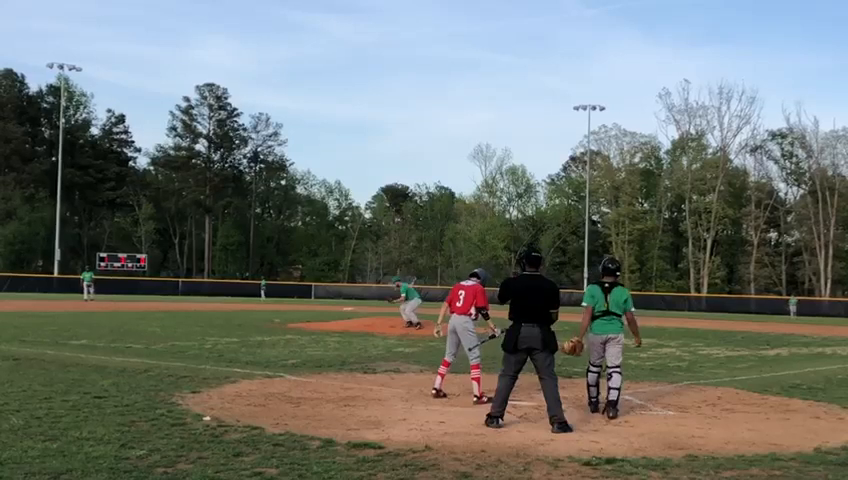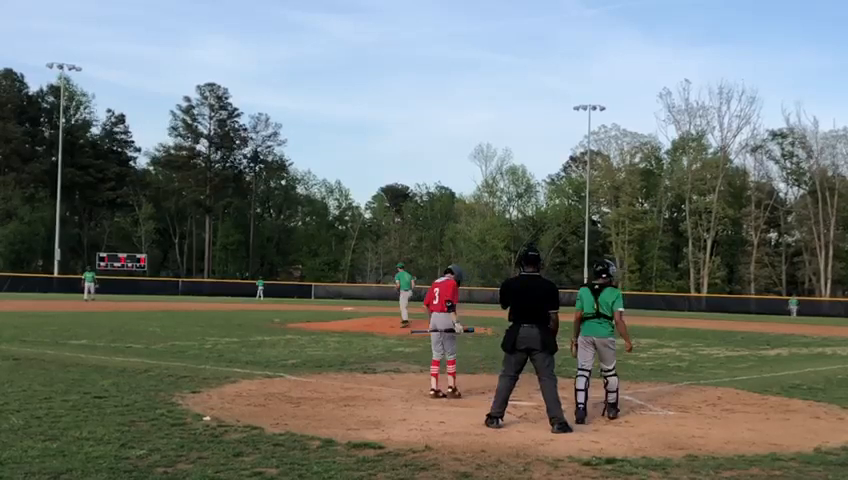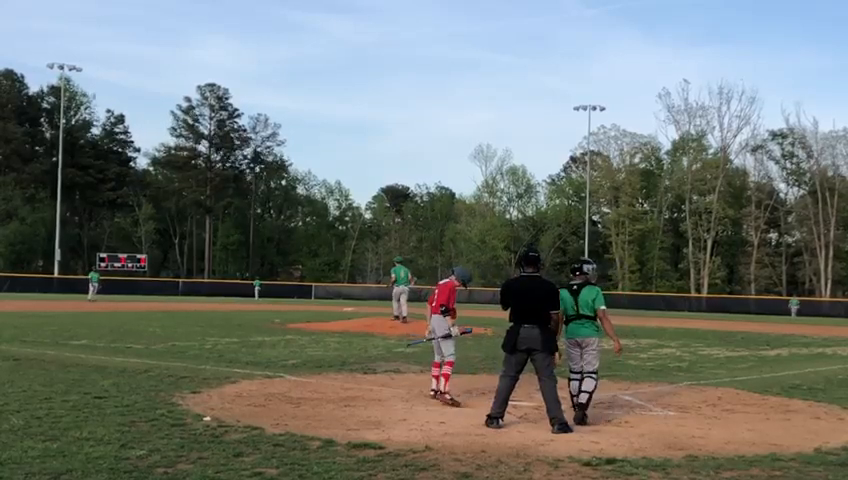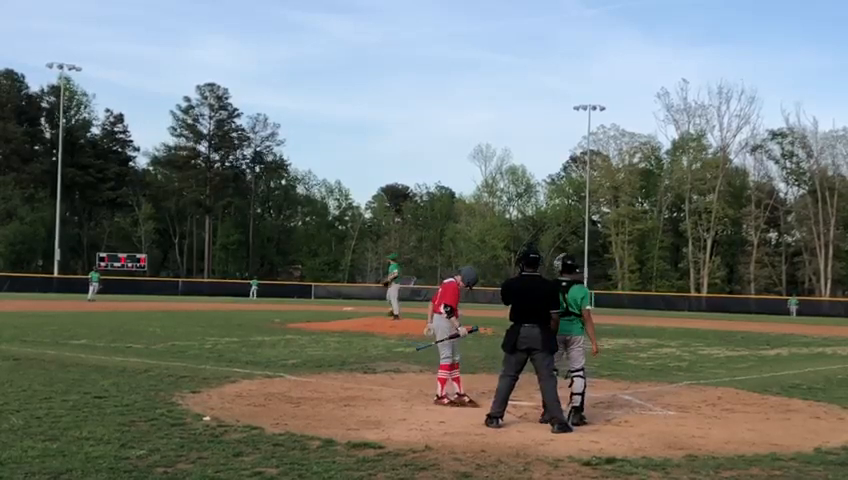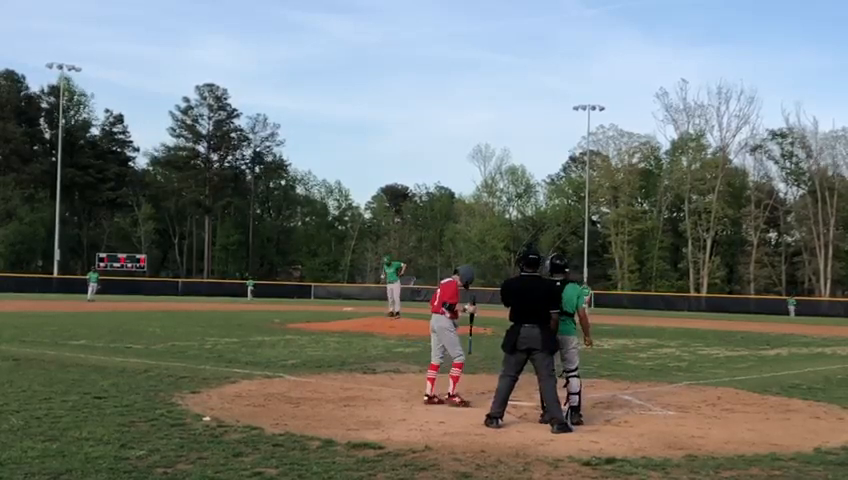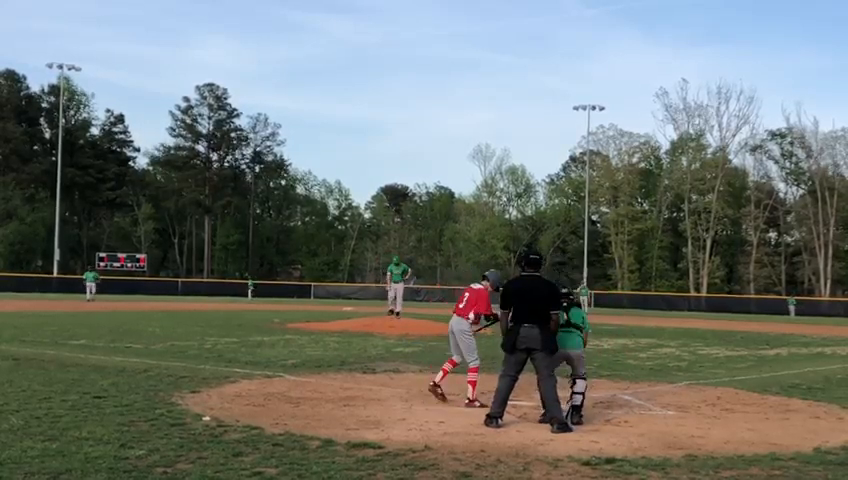
dt=0.7s
person 1, frame 1
left shoulder: (511, 283)
right shoulder: (550, 286)
left elbow: (501, 300)
right elbow: (554, 316)
left hip: (518, 333)
right hip: (541, 335)
left knee: (507, 375)
right knee: (548, 378)
left ankle: (495, 417)
right ankle: (558, 421)
person 1, frame 2
left shoulder: (510, 284)
right shoulder: (549, 286)
left elbow: (503, 305)
right elbow: (554, 318)
right wrist: (551, 338)
left hip: (517, 334)
right hip: (540, 335)
left knee: (507, 376)
right knee: (547, 379)
left ankle: (495, 417)
right ankle: (557, 422)
person 1, frame 3
left shoulder: (510, 284)
right shoulder: (549, 287)
left elbow: (504, 307)
right elbow: (555, 318)
right wrist: (552, 340)
left hip: (518, 334)
right hip: (541, 335)
left knee: (508, 376)
right knee: (547, 379)
left ankle: (495, 417)
right ankle: (558, 422)
person 1, frame 4
left shoulder: (510, 284)
right shoulder: (549, 286)
right elbow: (555, 317)
right wrist: (551, 338)
left hip: (518, 334)
right hip: (541, 335)
left knee: (508, 376)
right knee: (547, 378)
left ankle: (495, 417)
right ankle: (557, 421)
person 1, frame 5
left shoulder: (510, 284)
right shoulder: (549, 286)
right elbow: (554, 317)
right wrist: (550, 337)
left hip: (518, 334)
right hip: (541, 335)
left knee: (507, 376)
right knee: (547, 379)
left ankle: (494, 417)
right ankle: (557, 422)
person 1, frame 6
left shoulder: (511, 285)
right shoulder: (550, 287)
left elbow: (504, 315)
right elbow: (554, 318)
left wrist: (506, 336)
right wrist: (550, 338)
left hip: (517, 334)
right hip: (541, 335)
left knee: (507, 376)
right knee: (547, 379)
left ankle: (494, 417)
right ankle: (557, 421)
person 2, frame 1
left shoulder: (592, 288)
right shoulder: (623, 291)
left elbow: (587, 314)
right elbow: (630, 318)
left wrist: (580, 337)
right wrist: (637, 336)
left hip: (596, 332)
right hip: (615, 333)
left knee: (594, 366)
right knee: (614, 368)
left ankle: (593, 403)
right ankle: (612, 406)
person 2, frame 2
left shoulder: (583, 291)
right shoulder: (614, 292)
left elbow: (577, 317)
right elbow: (618, 320)
left wrist: (575, 337)
right wrist: (627, 340)
left hip: (586, 334)
right hip: (605, 335)
left knee: (583, 371)
right knee: (609, 371)
left ankle: (581, 409)
right ankle: (612, 408)
person 2, frame 3
left shoulder: (563, 292)
right shoulder: (594, 290)
right elbow: (603, 317)
right wrist: (615, 339)
left hip: (571, 335)
right hip: (589, 335)
left knee: (575, 373)
right knee: (590, 373)
left ankle: (579, 411)
right ankle: (580, 409)
person 2, frame 4
right shoulder: (581, 289)
right elbow: (587, 317)
right wrist: (593, 341)
left hip: (555, 333)
right hip: (575, 334)
right knee: (577, 372)
right ankle: (576, 413)
person 2, frame 5
right shoulder: (575, 288)
right elbow: (582, 316)
right wrist: (587, 334)
right hip: (568, 333)
right knee: (572, 373)
left ankle: (547, 412)
right ankle: (575, 413)
person 2, frame 6
right shoulder: (579, 310)
right elbow: (585, 337)
right wrist: (579, 350)
left hip: (555, 345)
right hip: (575, 347)
right knee: (580, 378)
right ankle: (576, 413)
person 3, frame 1
left shoulder: (457, 286)
right shoulder: (479, 288)
left elbow: (445, 304)
right elbow: (482, 310)
left wrist: (438, 324)
right wrist: (493, 327)
left hip: (453, 320)
right hip: (465, 322)
left knee: (449, 356)
right knee: (475, 358)
left ankle: (436, 388)
right ankle: (478, 395)
person 3, frame 2
left shoulder: (435, 284)
right shoulder: (452, 283)
left elbow: (426, 305)
right elbow: (449, 304)
right wrist: (456, 323)
left hip: (434, 318)
right hip: (445, 319)
left knee: (436, 355)
right knee: (451, 355)
left ankle: (434, 389)
right ankle: (451, 388)
person 3, frame 3
left shoulder: (440, 284)
right shoulder: (450, 286)
left elbow: (429, 305)
right elbow: (444, 308)
left wrist: (428, 325)
right wrist: (452, 326)
left hip: (434, 321)
right hip: (443, 322)
left knee: (438, 357)
right knee: (450, 357)
left ankle: (434, 390)
right ankle: (443, 392)
person 3, frame 4
left shoulder: (447, 283)
right shoulder: (453, 286)
left elbow: (433, 303)
right elbow: (448, 309)
left wrist: (429, 322)
right wrist: (459, 327)
left hip: (438, 321)
right hip: (444, 322)
left knee: (454, 358)
right knee: (446, 359)
left ankle: (460, 395)
right ankle: (440, 396)
person 3, frame 5
left shoulder: (444, 283)
right shoulder: (452, 285)
left elbow: (432, 304)
right elbow: (447, 306)
right wrist: (465, 309)
left hip: (435, 321)
right hip: (444, 322)
left knee: (436, 359)
right knee: (458, 357)
left ankle: (429, 395)
right ankle: (452, 395)
person 3, frame 6
left shoulder: (471, 287)
right shoulder: (484, 293)
right elbow: (488, 317)
left hip: (454, 322)
right hip: (463, 326)
left knee: (457, 357)
right knee: (473, 361)
left ankle: (435, 383)
right ankle: (470, 399)
